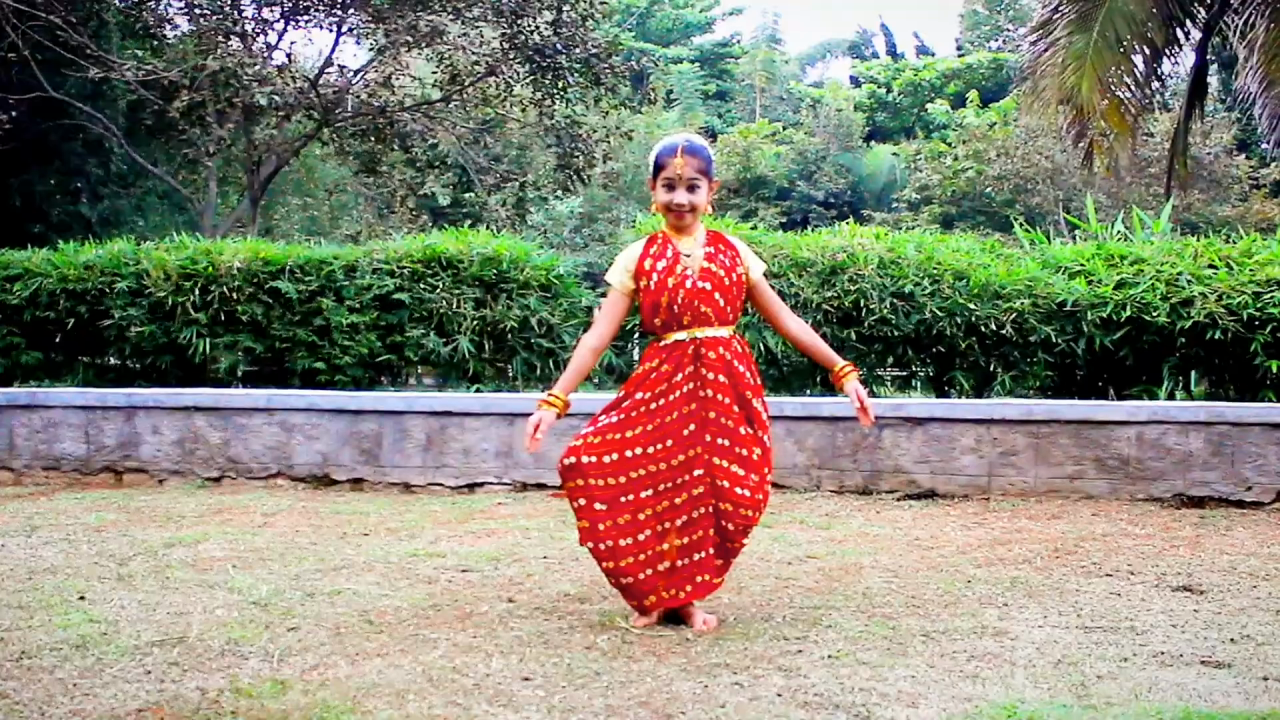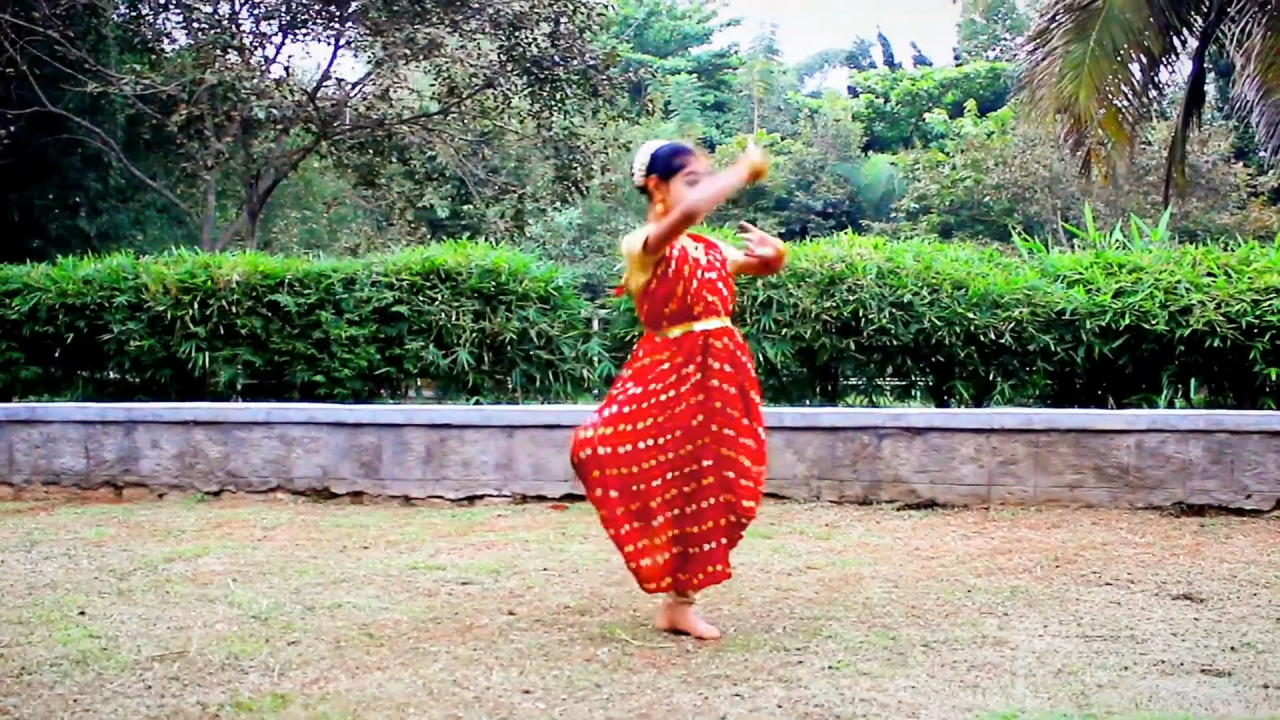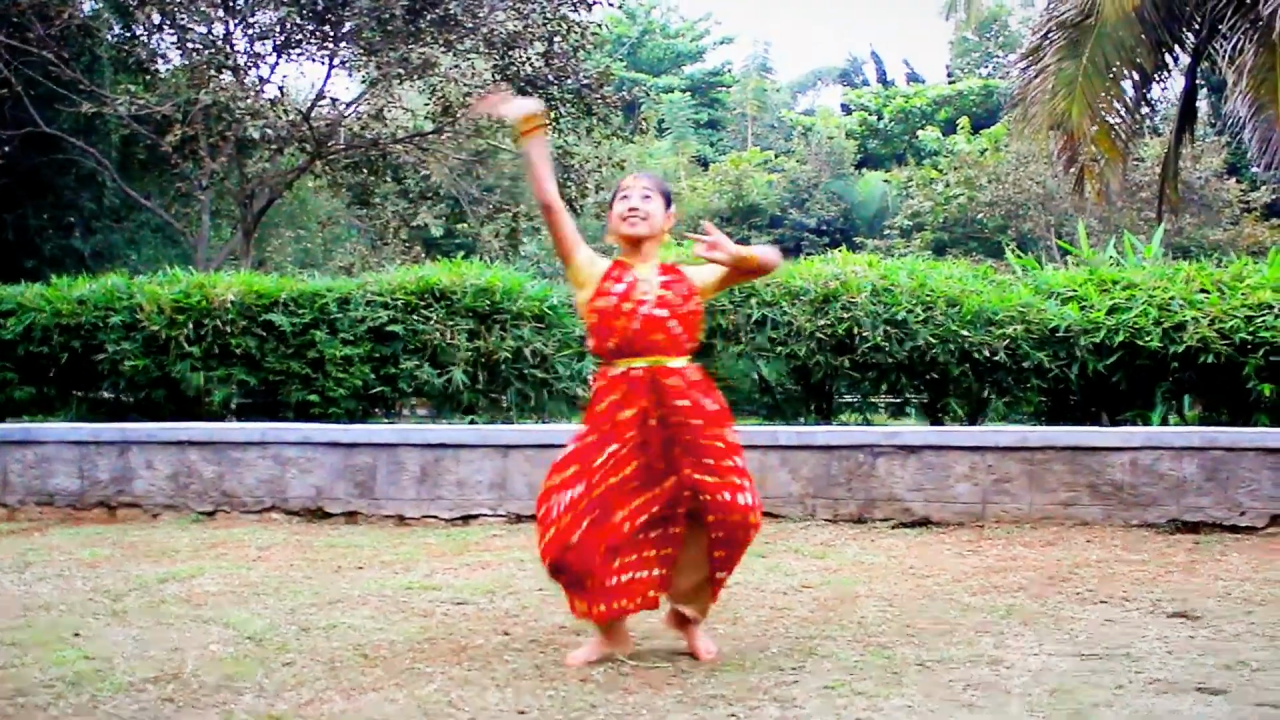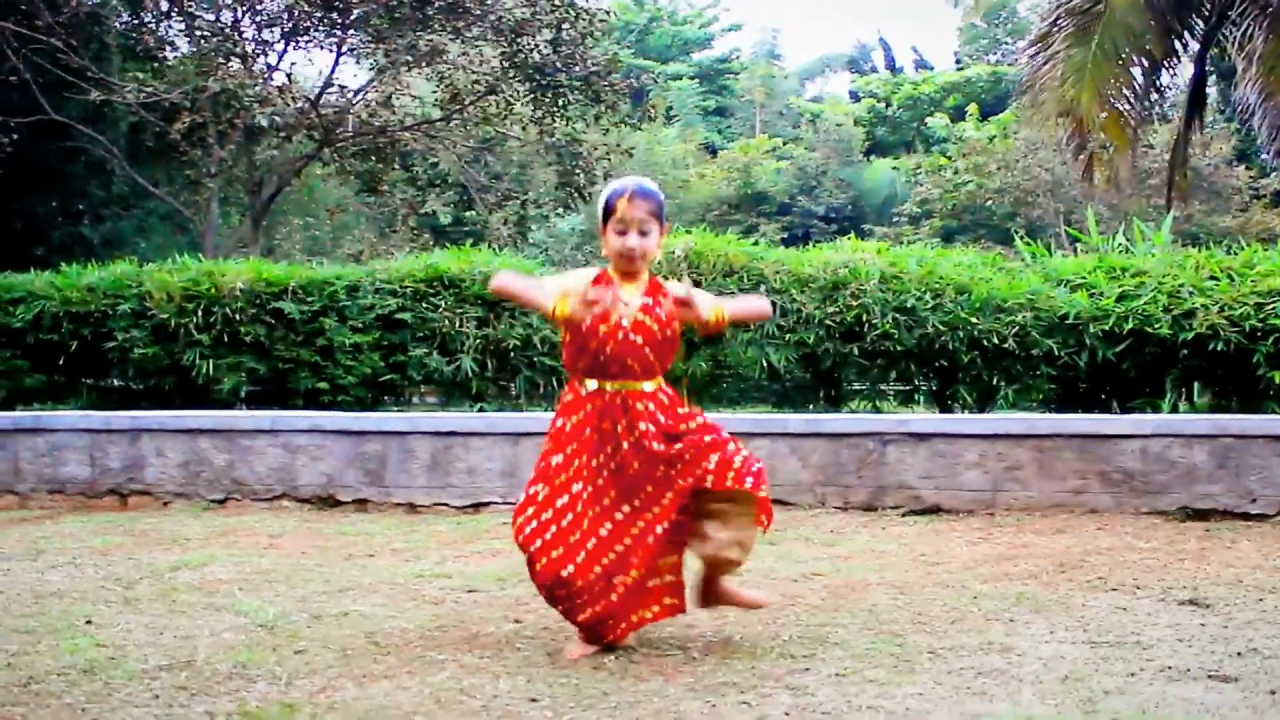
dt=0.7s
person 1, frame 1
left shoulder: (735, 252)
right shoulder: (638, 257)
left elbow: (785, 319)
right elbow: (599, 335)
left wrist: (843, 371)
right wrist: (554, 400)
left hip: (727, 385)
right hip: (663, 384)
left knee: (724, 494)
left ankle: (685, 595)
right ankle: (652, 592)
person 1, frame 2
left shoulder: (711, 248)
right shoulder: (644, 245)
left elbow: (763, 263)
right elbow: (684, 212)
left wrist: (771, 253)
right wrist: (745, 168)
left hip: (725, 372)
right hip: (668, 370)
left knee: (715, 485)
right knee: (601, 447)
left ankle: (680, 603)
person 1, frame 3
left shoulder: (690, 278)
right shoulder: (594, 271)
left elbow: (770, 262)
right elbow: (549, 203)
left wrist: (735, 255)
right wrist: (532, 130)
left hip: (682, 403)
right hip: (623, 403)
left knee: (725, 505)
right knee: (579, 517)
left ankle: (688, 612)
right ankle: (612, 630)
person 1, frame 4
left shoulder: (672, 296)
right shoulder: (580, 286)
left elbow: (761, 306)
right elbow: (502, 283)
left wrist: (706, 315)
right wrist: (565, 310)
left hip: (653, 417)
right hip: (588, 424)
left knee: (737, 476)
right knee: (552, 531)
left ankle: (715, 577)
right ankle: (603, 627)
